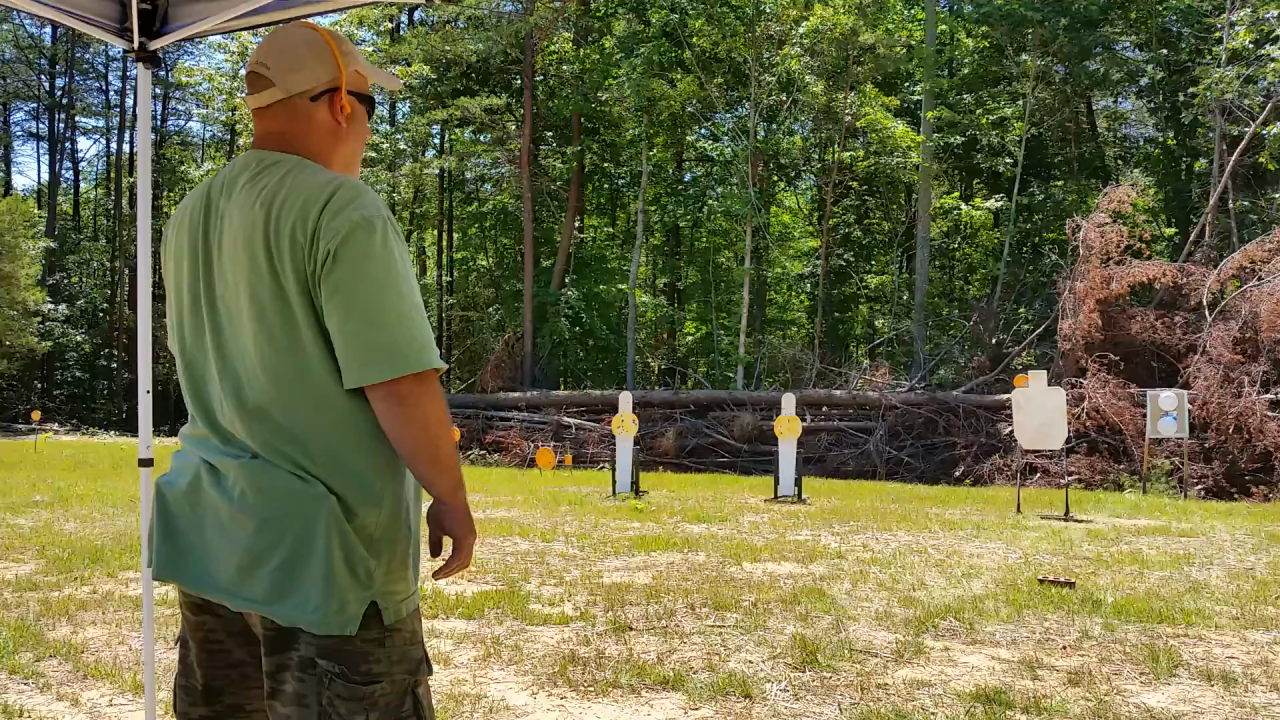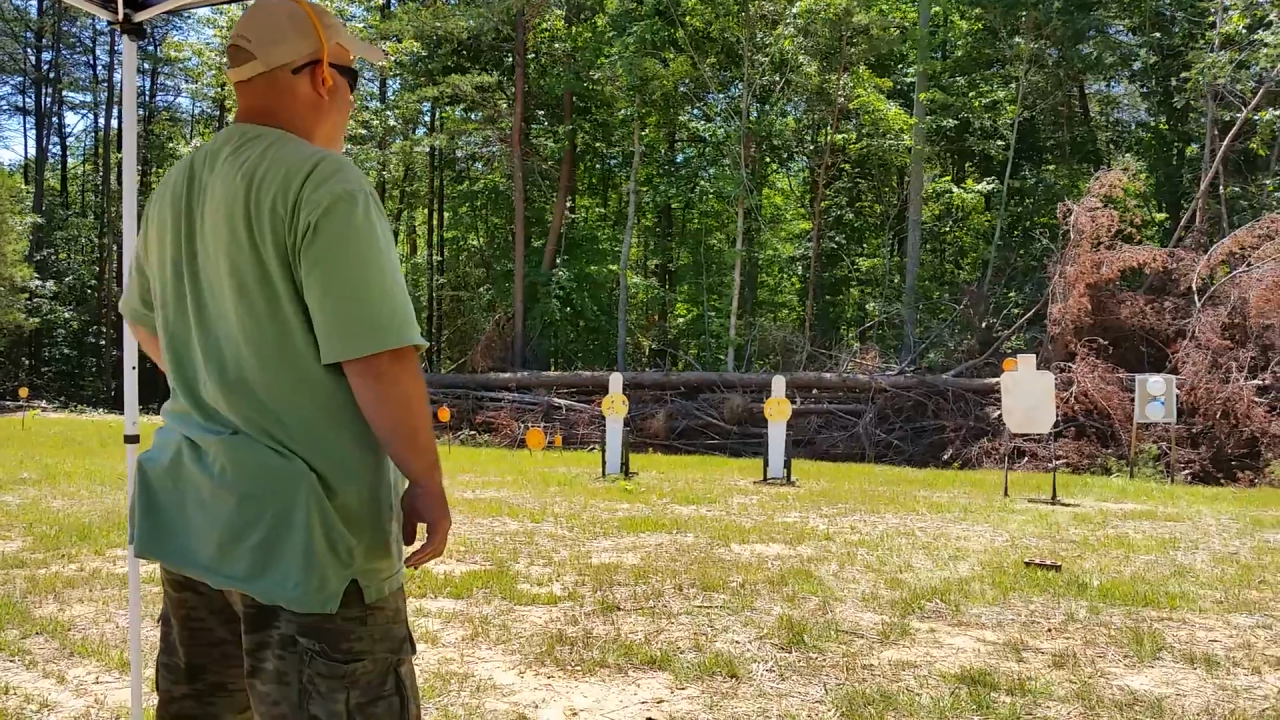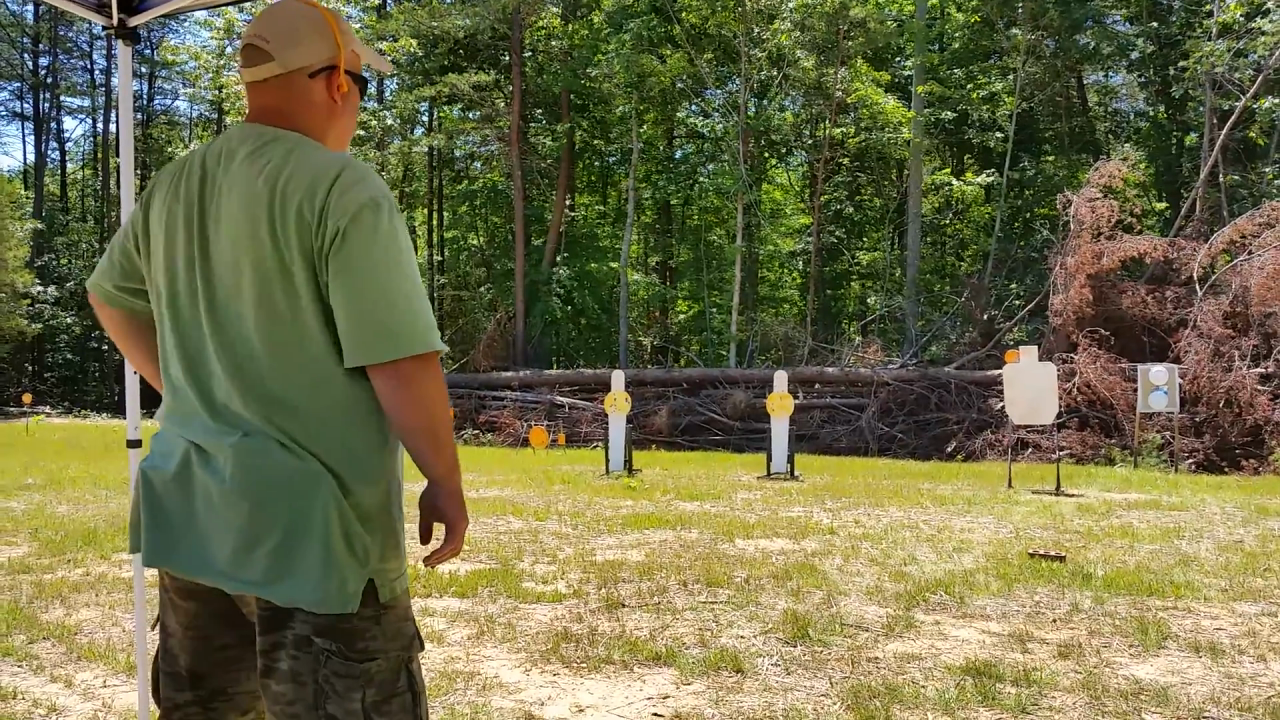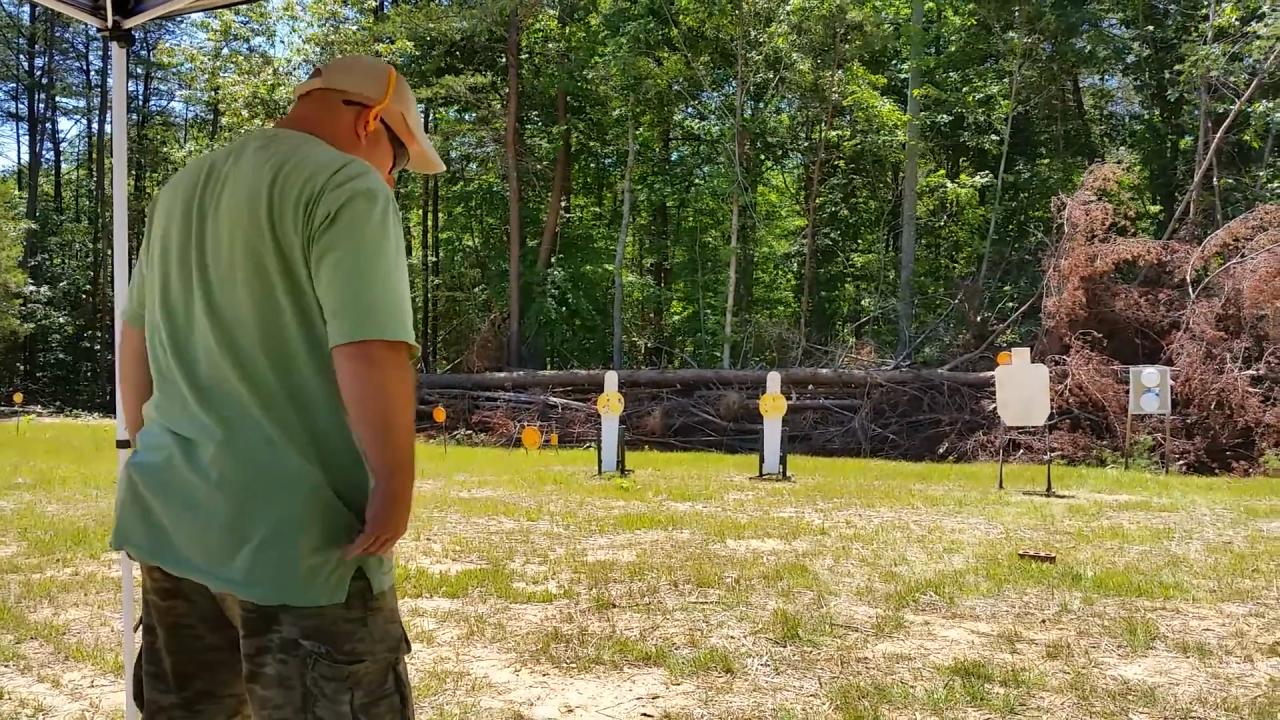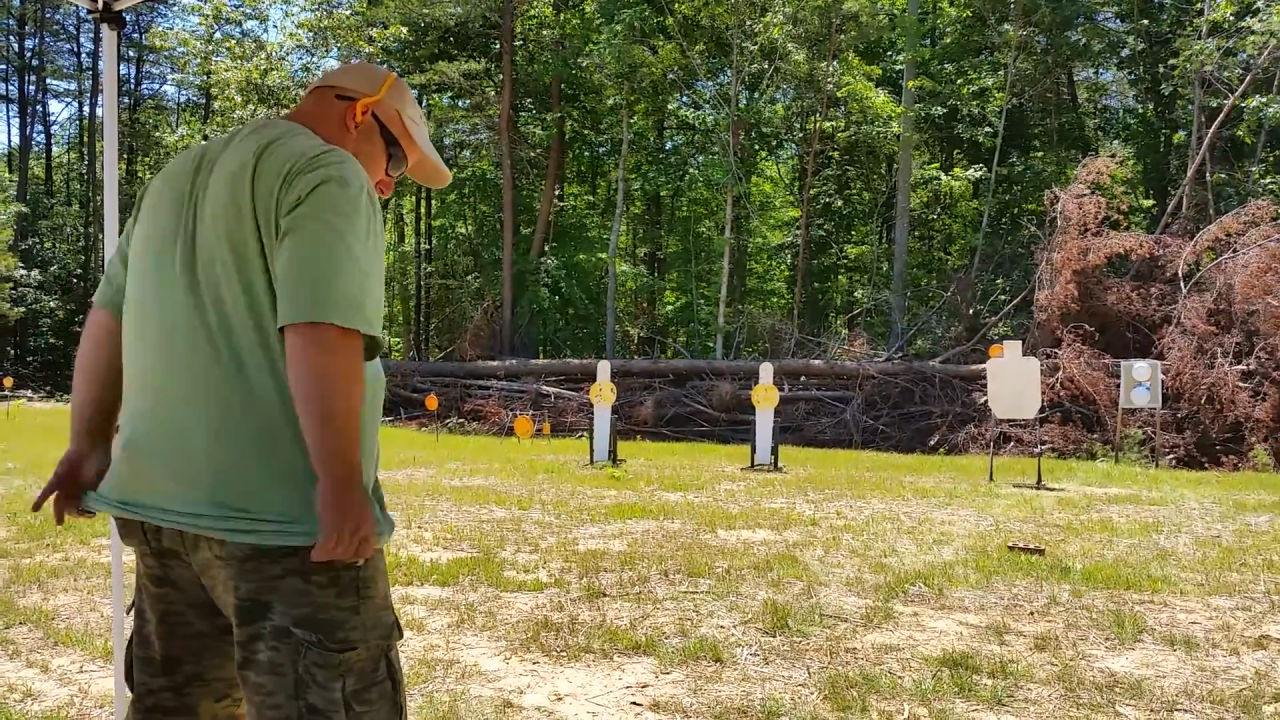
dt=0.7s
person 1, frame 1
left shoulder: (191, 213)
right shoulder: (342, 210)
right elbow: (400, 382)
right wrist: (451, 500)
left hip: (211, 536)
right hip: (322, 548)
person 1, frame 2
left shoulder: (175, 188)
right shoulder: (325, 183)
left elbow: (143, 319)
right elbow: (379, 358)
right wrist: (425, 482)
left hip: (194, 512)
right hip: (306, 523)
person 1, frame 3
left shoulder: (173, 185)
right shoulder: (343, 189)
left elbow: (112, 297)
right elbow: (402, 360)
right wrist: (445, 483)
left hip: (190, 517)
right hip: (311, 527)
person 1, frame 4
left shoulder: (185, 186)
right shoulder: (346, 187)
left elbow: (138, 332)
right elbow: (371, 349)
left wrist: (150, 449)
right wrist: (394, 485)
left hip: (172, 509)
right hip: (294, 526)
person 1, frame 5
left shoulder: (180, 175)
right shoulder: (320, 176)
left elbow: (110, 318)
right elbow: (322, 336)
left wrist: (88, 445)
right wrist: (343, 484)
left hip: (161, 493)
right hip: (269, 506)
